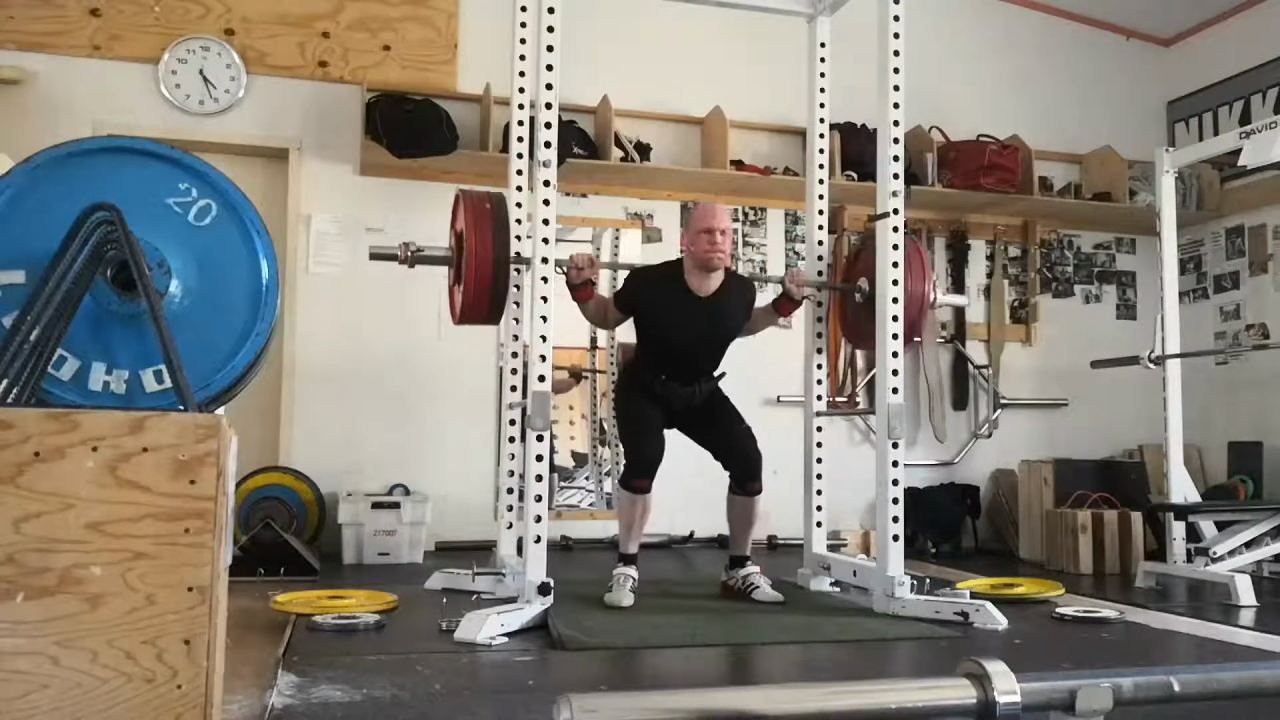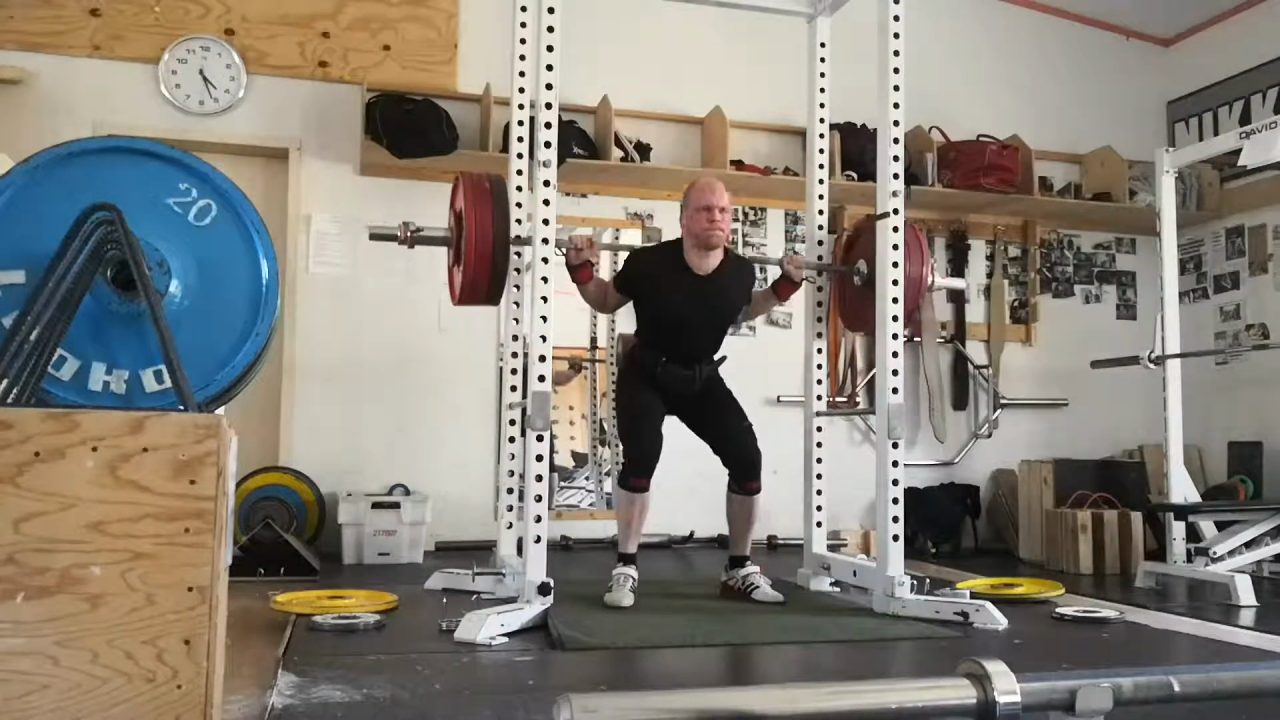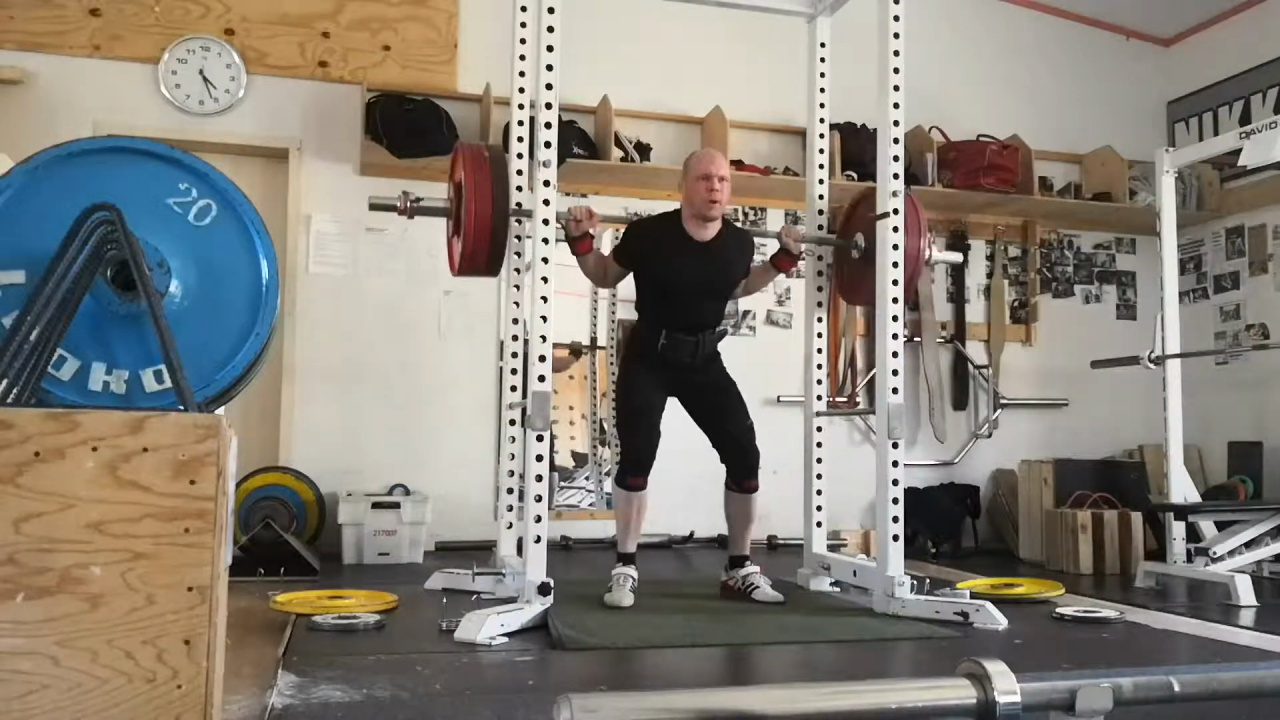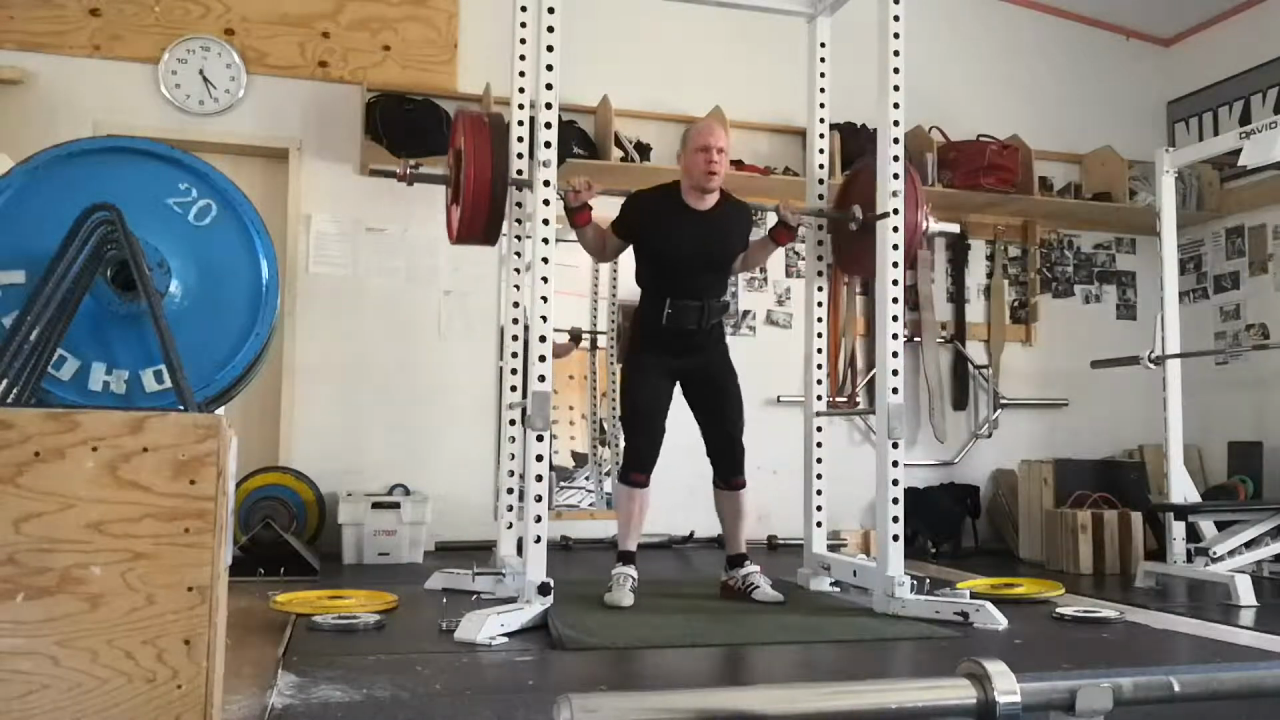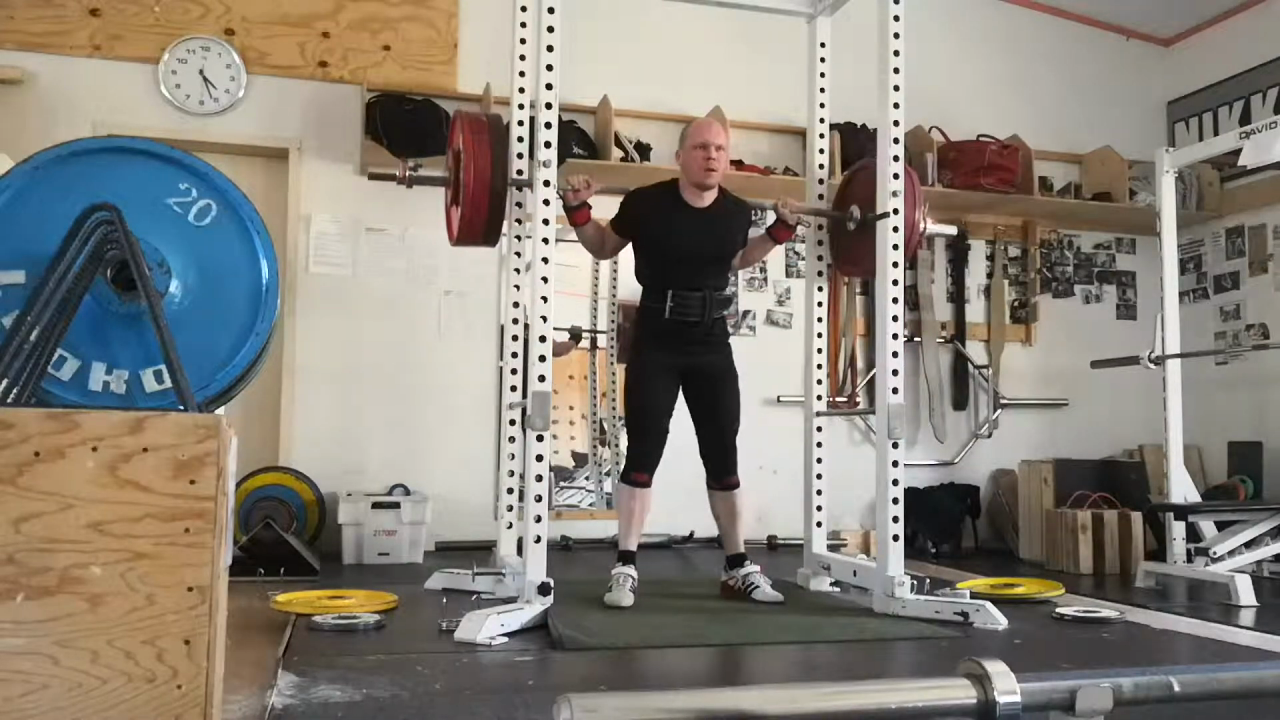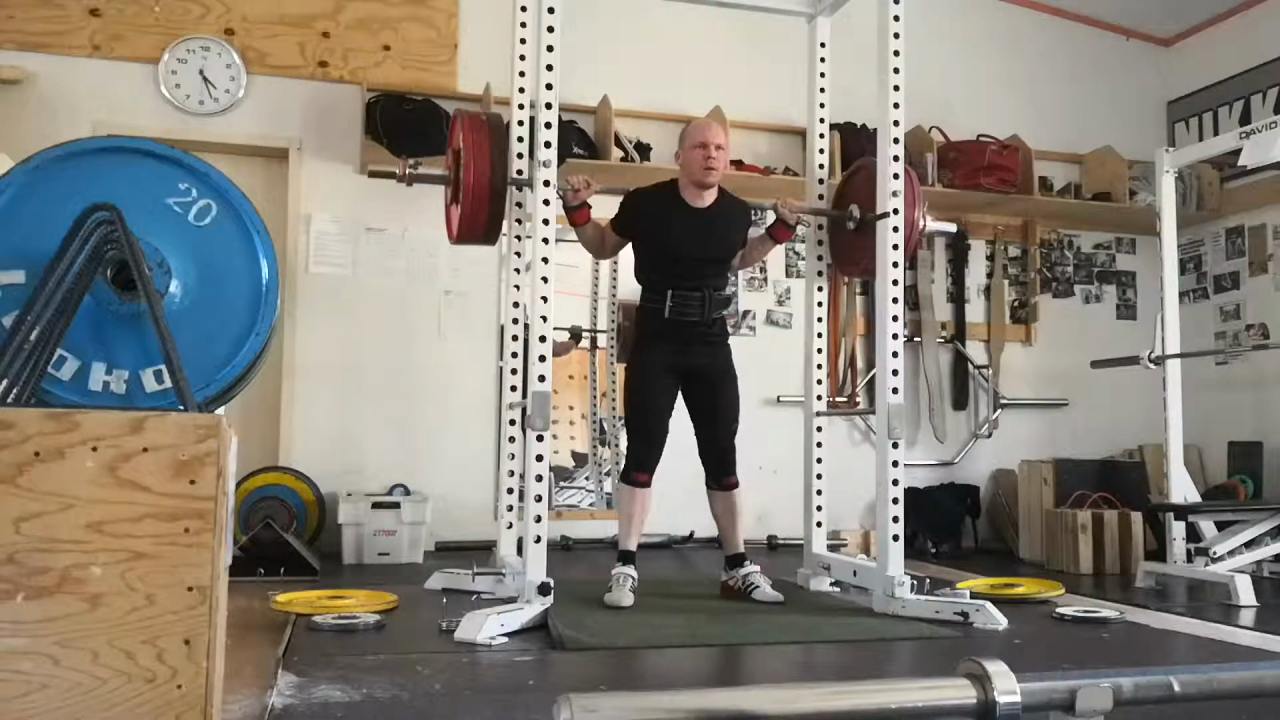
dt=0.2s
person 1, frame 1
left shoulder: (741, 291)
right shoulder: (650, 283)
right elbow: (607, 319)
left wrist: (787, 302)
right wrist: (582, 287)
left hip: (702, 392)
right hip: (645, 389)
left knee: (748, 461)
right knee: (644, 459)
left ankle: (740, 570)
right ankle: (626, 570)
person 1, frame 2
left shoulder: (740, 271)
right shoulder: (649, 263)
right elbow: (606, 302)
left wrist: (785, 285)
right wrist: (580, 269)
left hip: (702, 379)
right hip: (645, 377)
left knee: (747, 459)
right knee: (641, 458)
left ankle: (739, 571)
right ankle: (625, 570)
person 1, frame 3
left shoulder: (739, 242)
right shoulder: (649, 233)
right elbow: (605, 277)
left wrist: (784, 259)
right wrist: (580, 241)
left hip: (703, 361)
right hip: (648, 360)
left knee: (744, 455)
right knee: (638, 454)
left ankle: (740, 570)
right ankle: (625, 570)
person 1, frame 4
left shoulder: (737, 214)
right shoulder: (647, 205)
right elbow: (603, 250)
left wrist: (783, 232)
right wrist: (578, 212)
left hip: (709, 344)
right hip: (653, 342)
left knee: (730, 454)
right knee: (641, 452)
left ankle: (738, 569)
right ankle: (625, 568)
person 1, frame 5
left shoulder: (737, 212)
right shoulder: (646, 203)
right elbow: (604, 248)
left wrist: (782, 229)
right wrist: (577, 210)
left hip: (712, 341)
right hip: (656, 340)
left knee: (723, 455)
right knee: (644, 452)
left ankle: (738, 569)
right ankle: (625, 569)
person 1, frame 6
left shoulder: (736, 212)
right shoulder: (646, 203)
right elbow: (603, 248)
left wrist: (781, 229)
right wrist: (577, 210)
left hip: (711, 341)
right hip: (656, 339)
left knee: (721, 454)
right knee: (643, 452)
left ankle: (737, 569)
right ankle: (624, 569)
